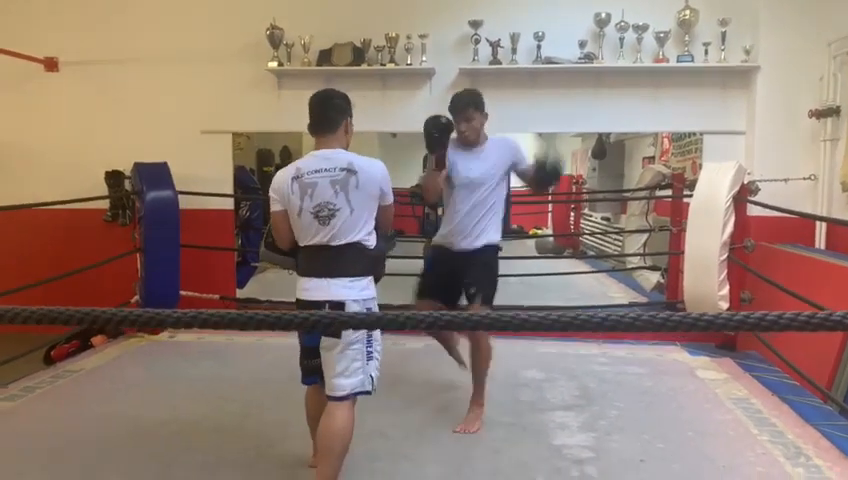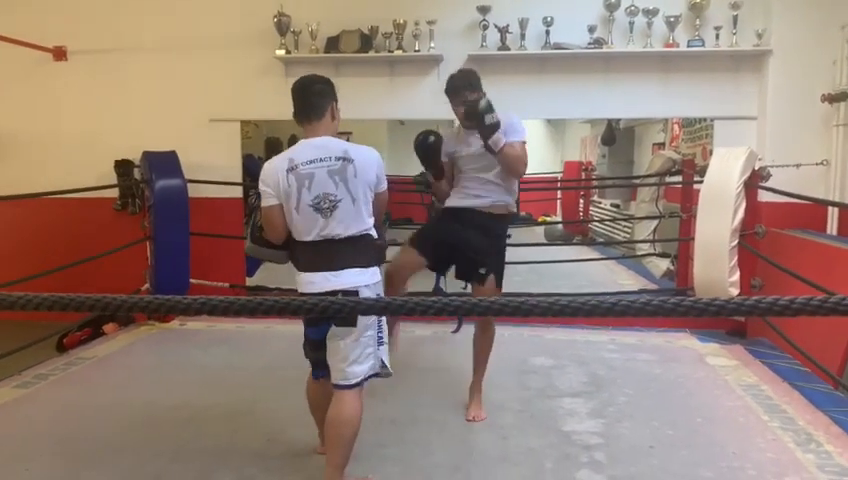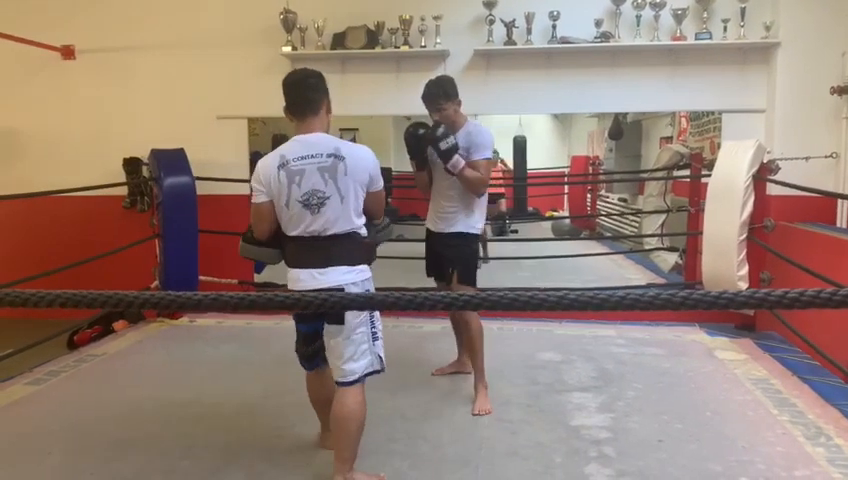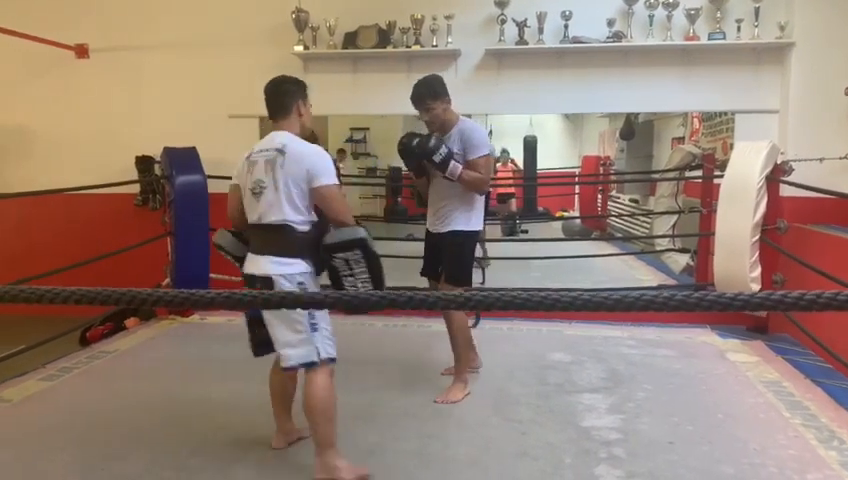
dt=0.4s
person 1, frame 1
left shoulder: (284, 178)
right shoulder: (373, 170)
left elbow: (283, 241)
right elbow: (385, 225)
left hip: (309, 290)
right hip: (353, 292)
left knee: (318, 382)
right knee: (343, 393)
person 1, frame 2
left shoulder: (275, 169)
right shoulder: (367, 158)
left elbow: (275, 234)
left hip: (311, 281)
right hip: (358, 279)
left knee: (320, 370)
right knee: (350, 382)
left ankle: (326, 440)
person 1, frame 3
left shoulder: (268, 165)
right shoulder: (360, 156)
left elbow: (262, 231)
right elbow: (377, 213)
left hip: (302, 278)
right hip: (348, 277)
left knee: (316, 364)
right knee: (350, 378)
left ankle: (329, 432)
person 1, frame 4
left shoulder: (250, 158)
right shoulder: (310, 154)
left elbow: (234, 214)
right elbow: (341, 217)
left hip: (259, 266)
right hip: (291, 268)
left knee: (288, 354)
right knee: (318, 363)
left ankle: (284, 428)
person 2, frame 1
left shoulder: (506, 147)
right shoulder: (447, 149)
left elbow: (532, 180)
right elbow: (431, 194)
left wrist: (544, 175)
right wrist: (437, 155)
left hip: (482, 249)
right hip: (444, 245)
left knee: (478, 327)
right knee: (426, 314)
left ankle: (478, 404)
right ankle: (454, 352)
person 2, frame 2
left shoulder: (509, 125)
right shoulder: (450, 140)
left elbow: (519, 169)
right elbow: (444, 192)
left wrist: (492, 133)
right wrist: (432, 170)
left hip: (490, 222)
right hip: (454, 214)
right knee: (398, 268)
left ankle: (476, 391)
right ankle: (388, 334)
person 2, frame 3
left shoulder: (478, 134)
right shoulder: (433, 137)
left elbow: (480, 185)
right elbow: (426, 188)
left wrist: (452, 156)
right wrist: (417, 158)
left hip: (463, 231)
right hip: (436, 228)
left ankle: (481, 385)
right ankle: (463, 359)
person 2, frame 4
left shoulder: (471, 132)
right shoulder: (430, 139)
left elbow: (483, 183)
left wrist: (448, 164)
right wrist: (416, 167)
left hip: (461, 228)
right hip: (436, 227)
right knee: (441, 296)
left ankle: (461, 380)
right ankle: (471, 356)
